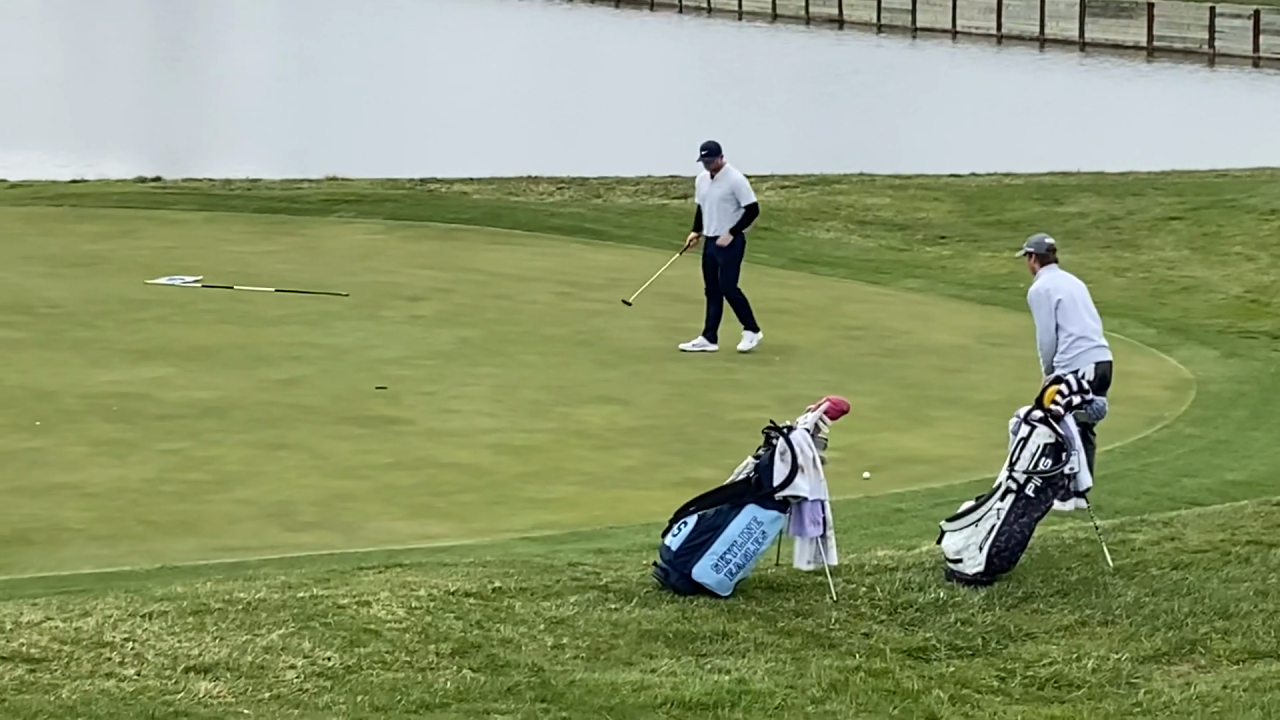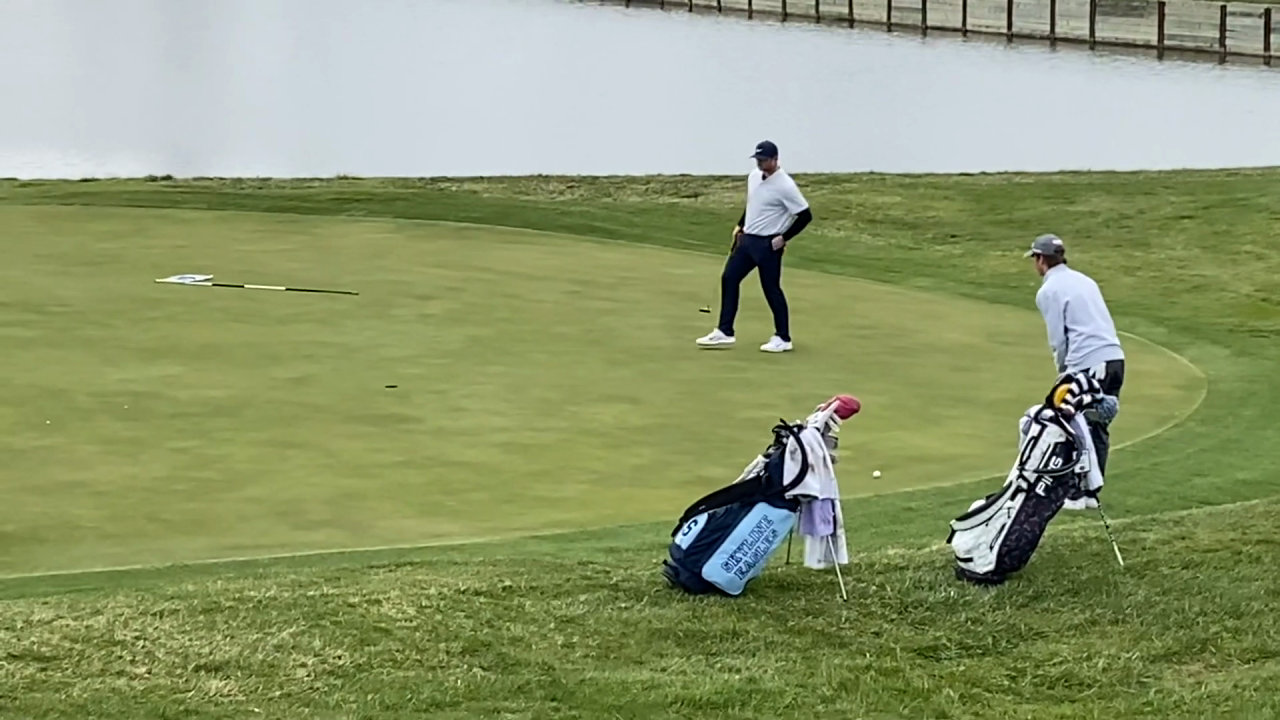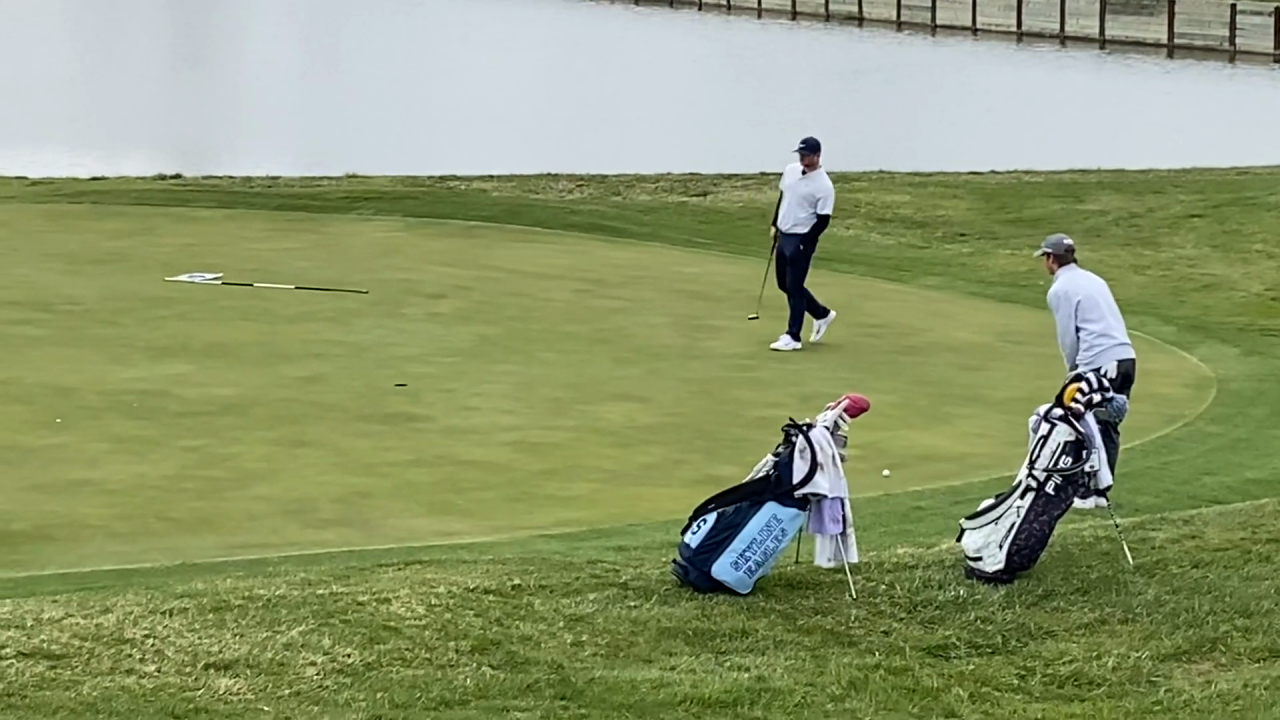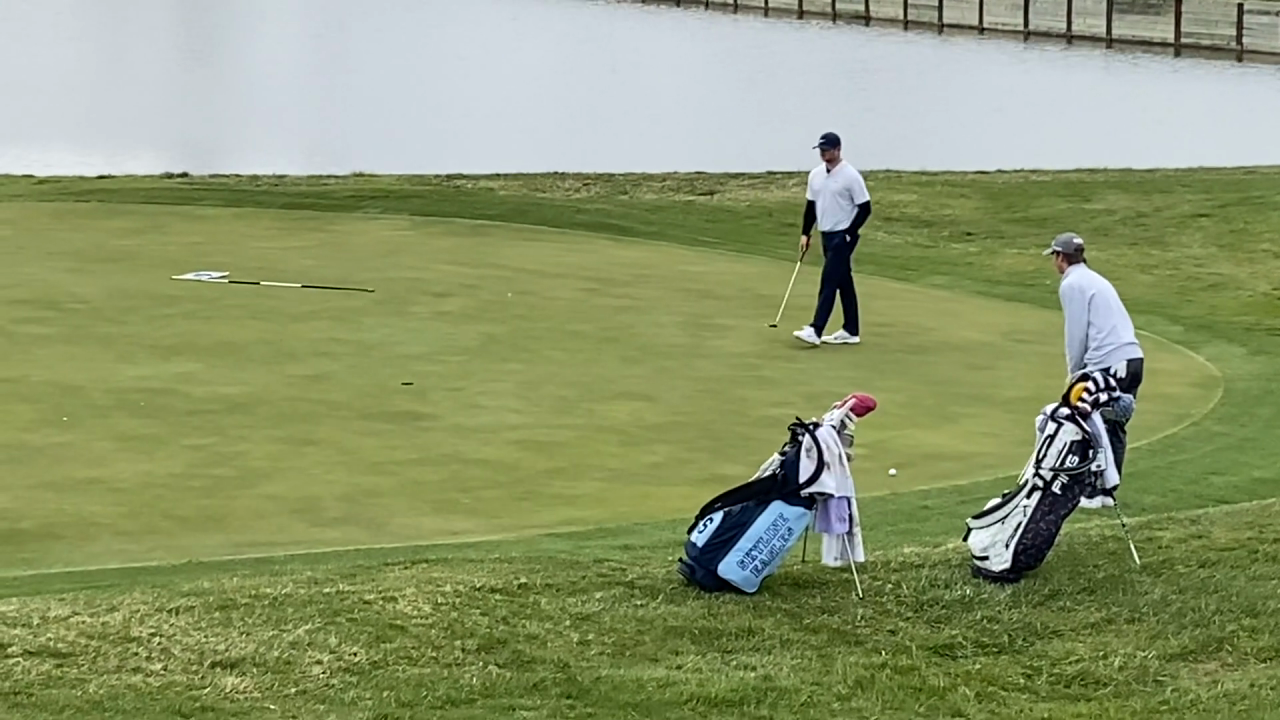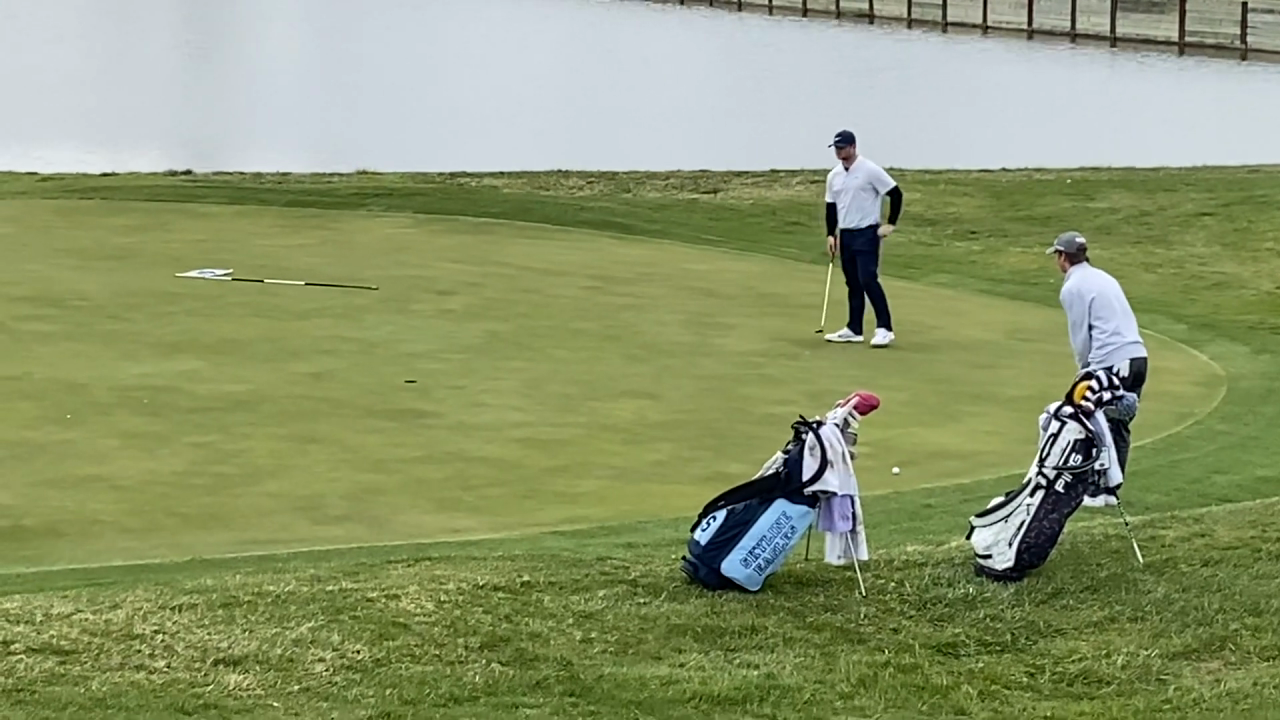
dt=0.4s
person 1, frame 1
left shoulder: (1039, 289)
right shoulder: (1073, 281)
left elbow: (1047, 338)
left wrist: (1047, 373)
right wrist: (1054, 371)
left hip: (1075, 367)
right hip: (1102, 361)
right knee: (1085, 429)
right ankle: (1079, 493)
person 1, frame 2
left shoulder: (1048, 291)
right shoulder: (1084, 280)
left elbow: (1058, 338)
left wrist: (1064, 371)
left hip: (1087, 365)
right hip: (1114, 359)
right knee: (1098, 429)
left ankle: (1075, 494)
person 1, frame 3
left shoulder: (1059, 290)
right shoulder: (1092, 279)
left elbow: (1068, 338)
left wrist: (1074, 371)
left hip: (1098, 364)
right hip: (1125, 358)
right knee: (1108, 428)
left ankle: (1084, 493)
right ankle: (1100, 491)
person 1, frame 4
left shoulder: (1071, 284)
right shoulder: (1096, 280)
left elbow: (1077, 334)
left wrist: (1073, 373)
right wrist: (1081, 370)
left hip: (1107, 363)
right hip: (1133, 359)
right knee: (1115, 428)
person 1, frame 5
left shoulder: (1072, 288)
right shoulder: (1104, 278)
left elbow: (1080, 336)
left wrist: (1085, 369)
right wrist: (1091, 367)
left hip: (1110, 362)
right hip: (1137, 357)
right knee: (1119, 427)
left ankle: (1095, 492)
right ankle: (1110, 489)
person 2, frame 1
left shoulder: (735, 180)
right shoulder: (701, 179)
left elbow: (752, 210)
left wrist: (732, 234)
right wrist: (695, 231)
left hip: (731, 244)
right hip: (710, 242)
left knee: (729, 288)
right knee: (712, 291)
left ankle: (752, 331)
right ankle: (708, 338)
person 2, frame 2
left shoulder: (785, 186)
right shoulder: (754, 176)
left elbow: (805, 216)
left wrist: (784, 237)
right wrist: (739, 225)
left hip: (768, 243)
right hip: (747, 239)
left knee: (771, 289)
right knee: (729, 279)
left ankle: (782, 338)
right ankle: (724, 332)
person 2, frame 3
left shoulder: (824, 185)
right shoulder: (790, 171)
left elbow: (823, 221)
left wrist: (803, 243)
right wrist: (774, 225)
left hip: (802, 240)
right hip: (784, 237)
left knee: (793, 286)
right knee: (785, 284)
left ankle: (792, 337)
right ankle: (821, 314)
person 2, frame 4
left shoulder: (850, 176)
right shoulder: (815, 174)
left elbow: (865, 208)
right elbow: (810, 206)
left wrist: (850, 233)
right wrist: (805, 234)
left hip: (842, 237)
right hip: (827, 236)
left knee: (828, 281)
right knee: (843, 281)
left ankle: (816, 329)
right ankle: (850, 331)
person 2, frame 5
left shoulder: (871, 170)
right shoulder: (833, 176)
left elbow: (896, 194)
right elbow: (831, 207)
left wrist: (890, 223)
right wrist: (831, 234)
left hip: (867, 234)
right hip: (846, 235)
left knee: (868, 280)
right knee: (853, 283)
left ankle: (884, 328)
right ankle: (854, 329)
